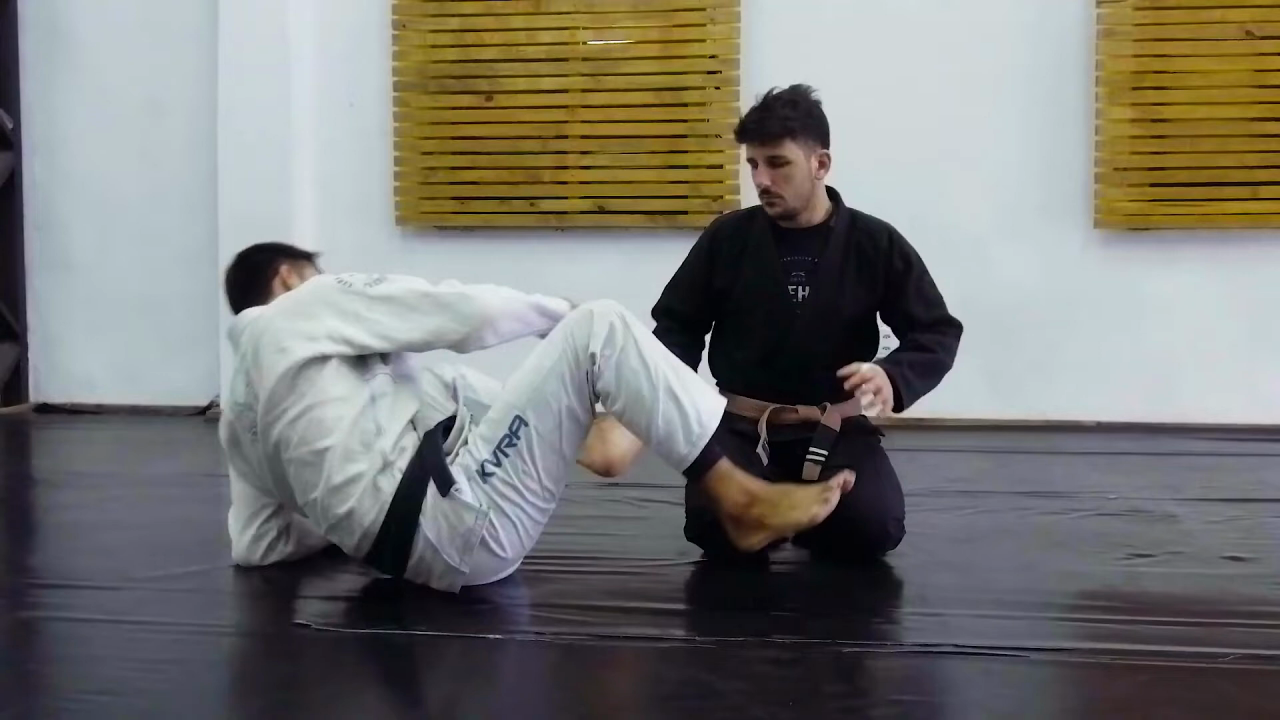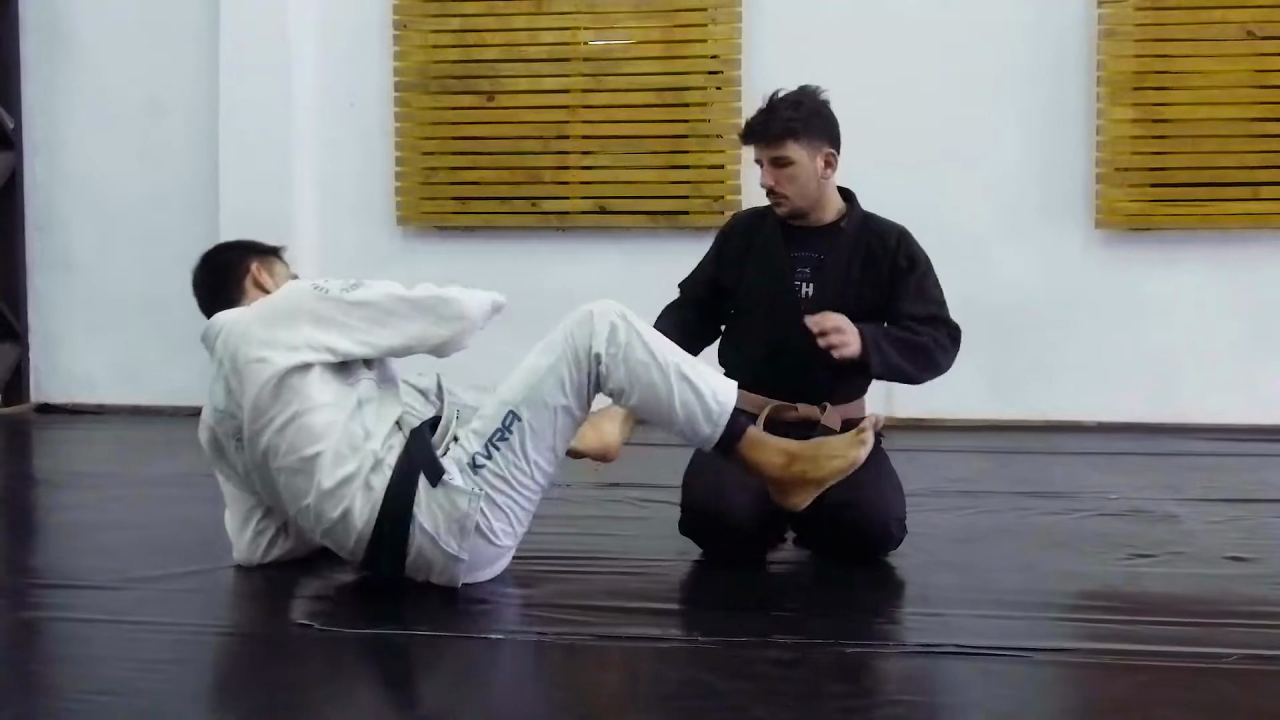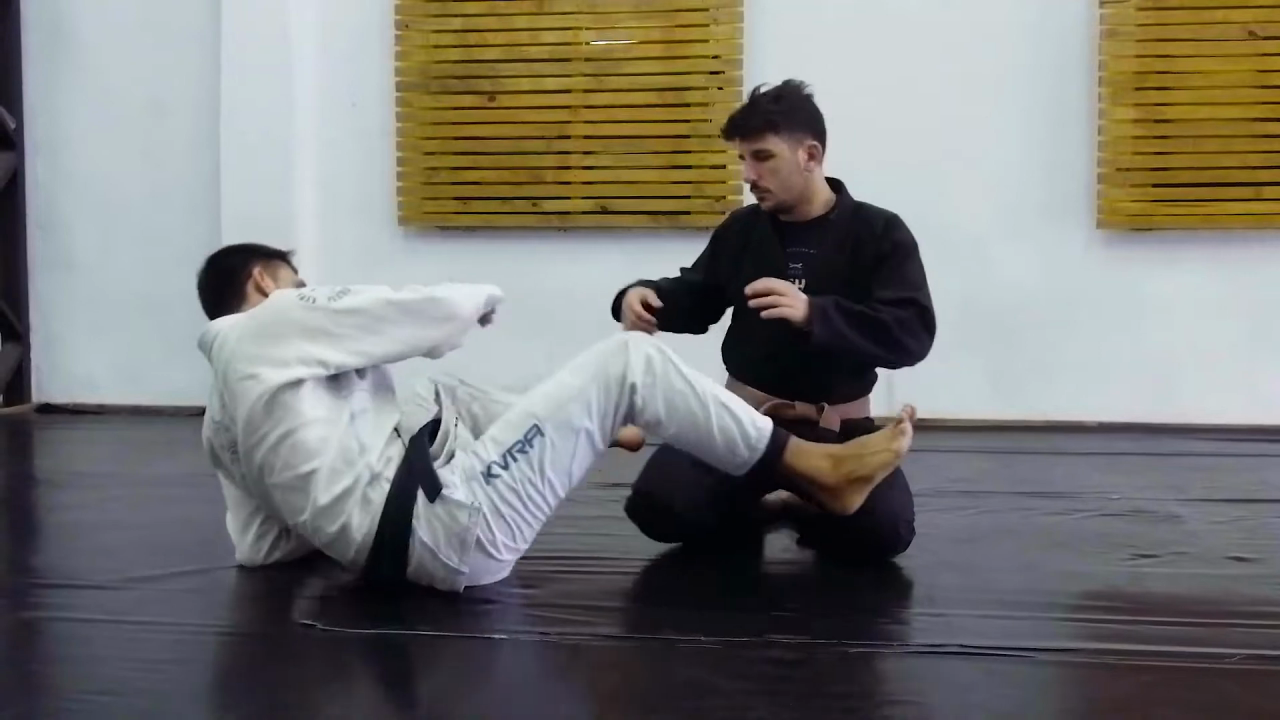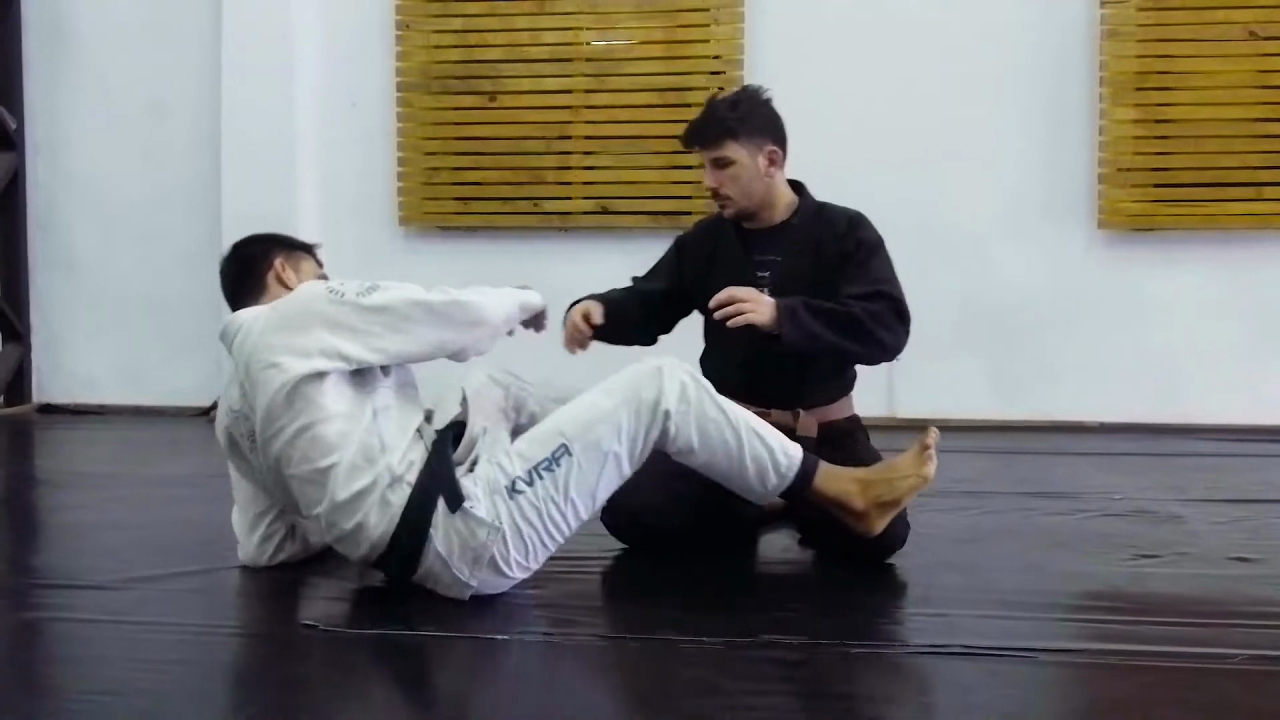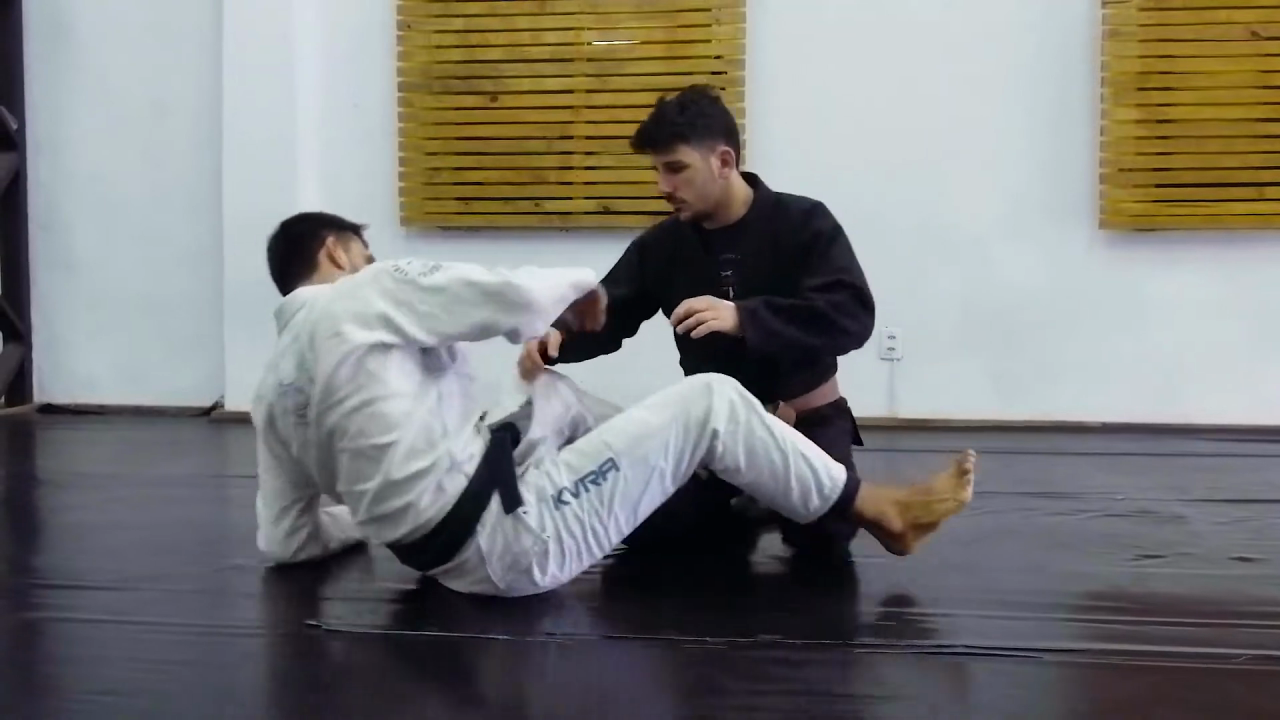
dt=0.2s
person 1, frame 1
left shoulder: (239, 417)
right shoulder: (307, 305)
left elbow: (256, 546)
right elbow: (470, 311)
right wrist: (557, 312)
left hip: (413, 548)
right hip: (461, 530)
left knee: (431, 384)
right knee: (600, 326)
left ankle: (588, 429)
right ankle: (742, 497)
person 1, frame 2
left shoulder: (216, 419)
right shoulder: (282, 311)
left elbow: (258, 545)
right elbow: (449, 315)
right wrist: (486, 300)
left hip: (401, 545)
right hip: (452, 521)
left knee: (406, 395)
right knee: (599, 326)
left ankle: (566, 436)
right ankle: (777, 462)
person 1, frame 3
left shoulder: (220, 424)
right shoulder: (277, 320)
left elbow: (260, 545)
right elbow: (436, 313)
right wrist: (482, 292)
left hip: (404, 548)
right hip: (453, 528)
left knee: (434, 397)
right knee: (627, 360)
left ankle: (590, 433)
right ankle: (820, 468)
person 1, frame 4
left shoulder: (235, 406)
right shoulder: (307, 312)
left elbow: (263, 546)
right elbow: (467, 316)
right wrist: (528, 303)
left hip: (417, 551)
right hip: (470, 536)
left knee: (493, 391)
right knee: (661, 386)
left ankle: (622, 451)
right ankle: (847, 492)
person 1, frame 5
left shoulder: (273, 390)
right shoulder: (369, 292)
left elbow: (280, 542)
right elbow: (518, 297)
right wrist: (582, 285)
left hip: (451, 557)
right hip: (512, 542)
left knee: (554, 395)
right knee: (710, 402)
left ankle: (683, 489)
right ankle: (883, 513)
person 2, frame 1
left shoulder: (875, 244)
right shoulder: (728, 237)
left elbow: (939, 333)
right elbow: (678, 326)
left wrist: (893, 379)
left hip: (834, 429)
right hip: (742, 426)
left knee: (872, 529)
right knee: (723, 529)
person 2, frame 2
left shoulder: (886, 244)
right shoulder: (742, 234)
left elbow: (936, 341)
right elbow: (696, 310)
left wrist: (866, 343)
left hip: (836, 429)
right hip: (743, 421)
left knee: (874, 531)
right knee: (721, 521)
left ankle: (799, 508)
right ankle: (767, 510)
person 2, frame 3
left shoulder: (879, 233)
right shoulder: (740, 230)
left elbow: (913, 333)
right elbow: (697, 297)
left wrist: (813, 313)
right wrist: (644, 295)
left hip: (837, 428)
left knee: (883, 532)
right knee: (659, 505)
left ankle: (811, 507)
right ankle: (755, 508)
person 2, frame 4
left shoulder: (844, 233)
right shoulder: (705, 240)
left elbow: (887, 327)
right elbow: (648, 304)
left wrist: (782, 314)
right wrist: (598, 309)
left hip: (822, 432)
left knee: (877, 535)
right knee: (632, 514)
left ankle: (804, 508)
right ankle: (753, 510)
person 2, frame 5
left shoulder: (805, 225)
right shoulder: (665, 241)
left elbow: (853, 316)
right elbow: (609, 310)
left wrist: (744, 318)
right wrist: (558, 336)
left hip: (806, 419)
left knee: (822, 532)
right ankle: (741, 503)
